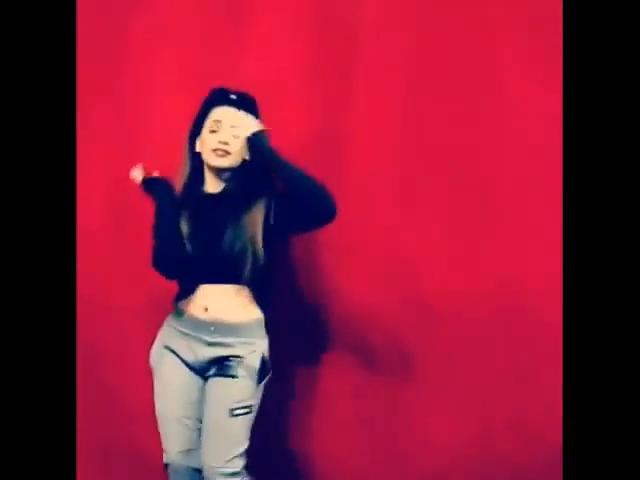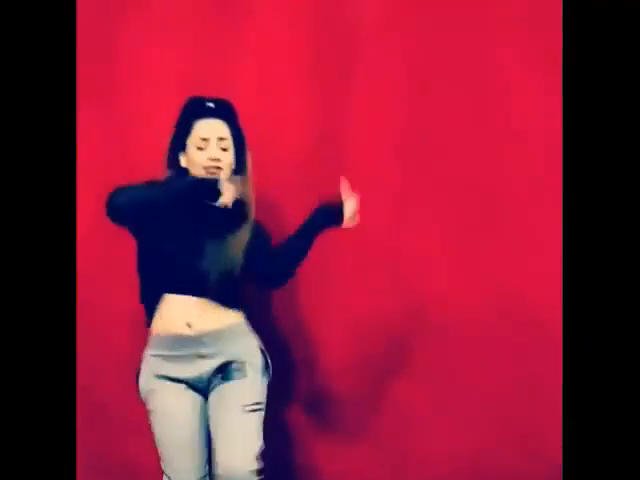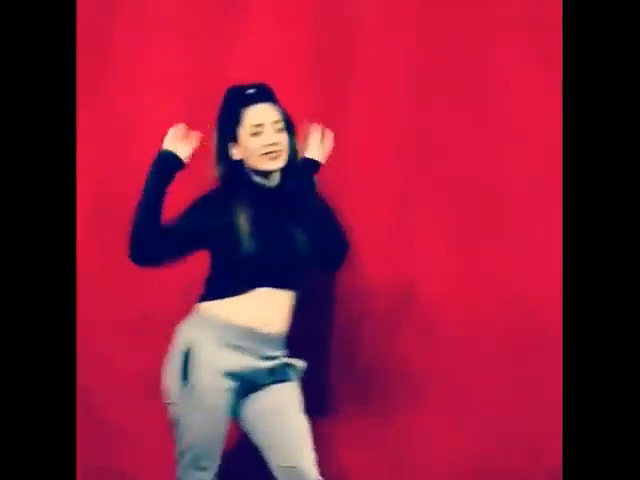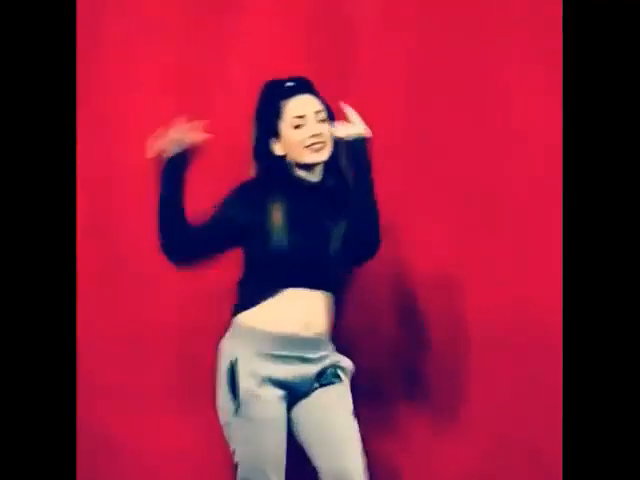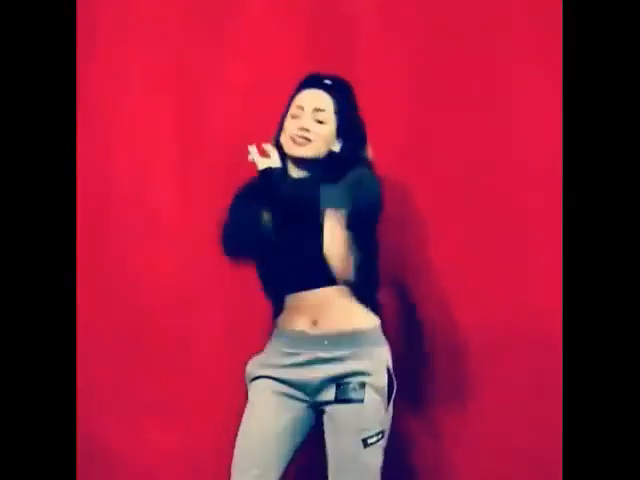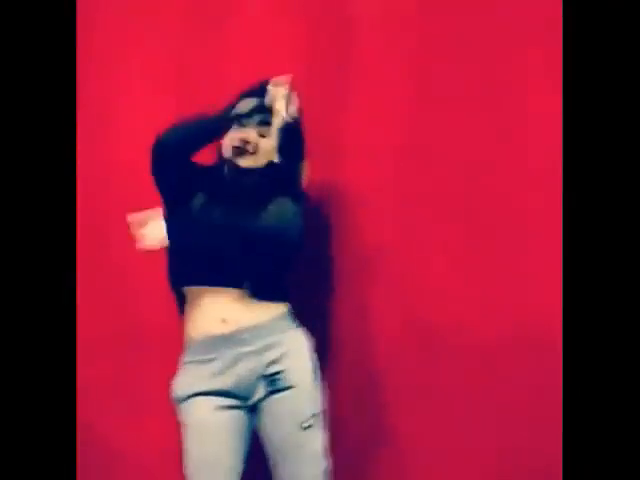
dt=0.5s
person 1, frame 1
left shoulder: (264, 203)
right shoulder: (179, 204)
left elbow: (323, 208)
right elbow: (170, 265)
left wrist: (264, 149)
right wrist: (161, 195)
left hip: (240, 344)
right hip: (179, 340)
person 1, frame 2
left shoulder: (241, 221)
right shoulder: (159, 203)
left elbow: (272, 273)
right elbow: (119, 204)
left wrist: (322, 221)
right wrist: (201, 189)
left hip: (231, 353)
right hip: (169, 361)
person 1, frame 3
left shoulder: (300, 201)
right shoulder: (220, 205)
left elbow: (334, 255)
right elbow: (144, 251)
left wrist: (310, 176)
right wrist: (163, 167)
left hip: (273, 358)
right hip: (212, 347)
person 1, frame 4
left shoulder: (339, 197)
right shoulder: (254, 197)
left elbow: (361, 248)
right elbow: (183, 250)
left wrist: (357, 154)
right wrist: (174, 163)
left hip: (318, 359)
right hip: (256, 356)
person 1, frame 5
left shoulder: (358, 182)
right shoulder: (258, 195)
left elbow: (350, 211)
right elbow: (235, 243)
left wrist: (280, 179)
right wrist: (322, 219)
left hip: (358, 356)
right hip: (286, 359)
person 1, frame 6
left shoulder: (284, 204)
right shoulder: (190, 189)
left elbow: (275, 239)
right elbow: (167, 148)
left wrist: (175, 230)
right wrist: (250, 105)
left hip: (276, 351)
right hip: (205, 364)
